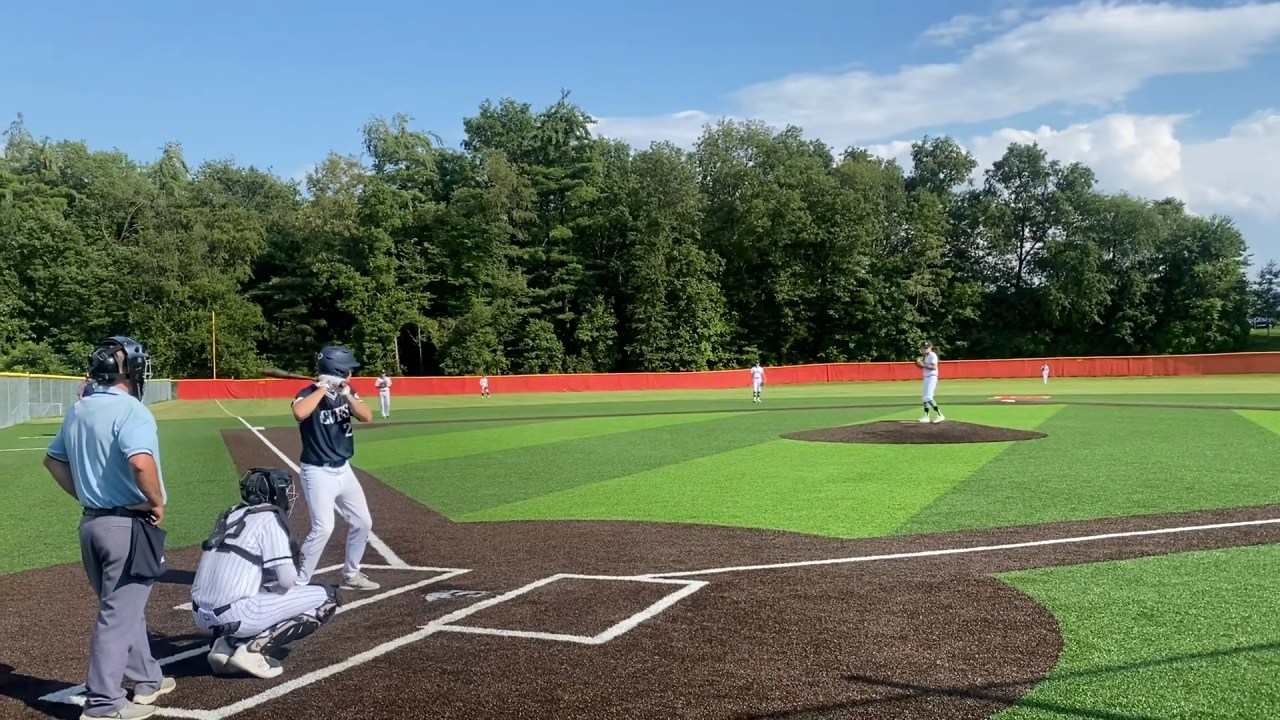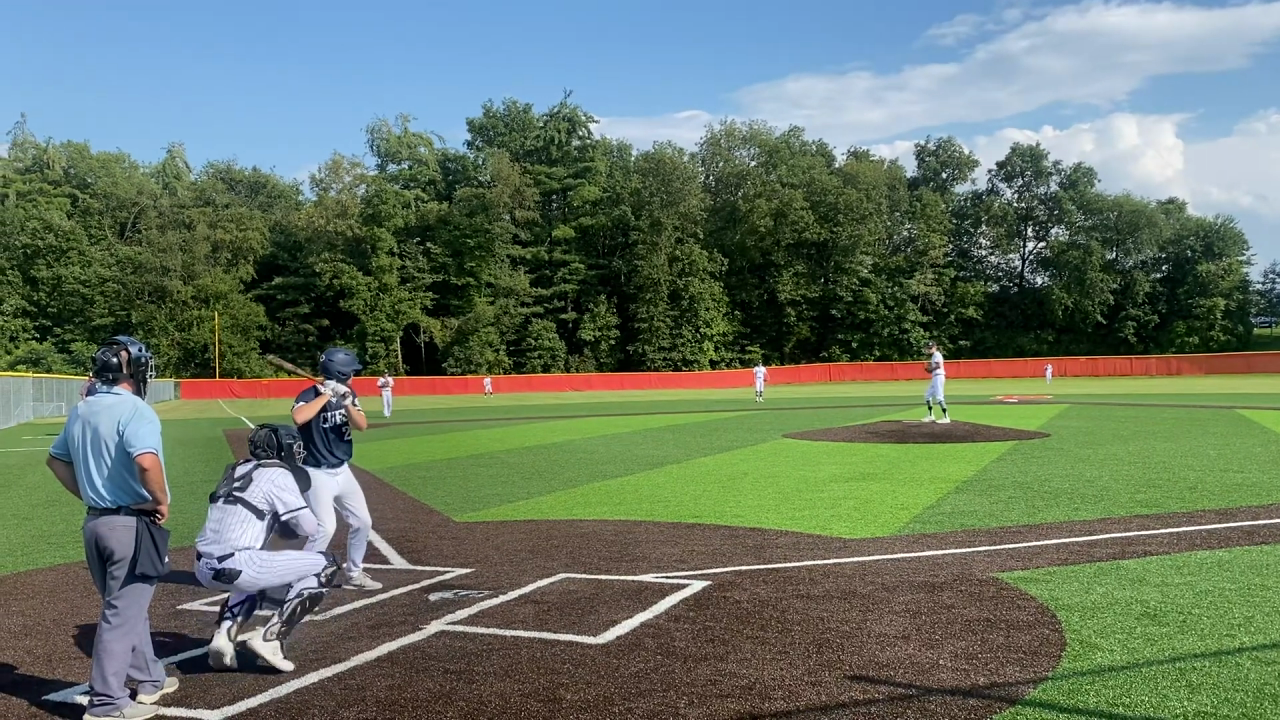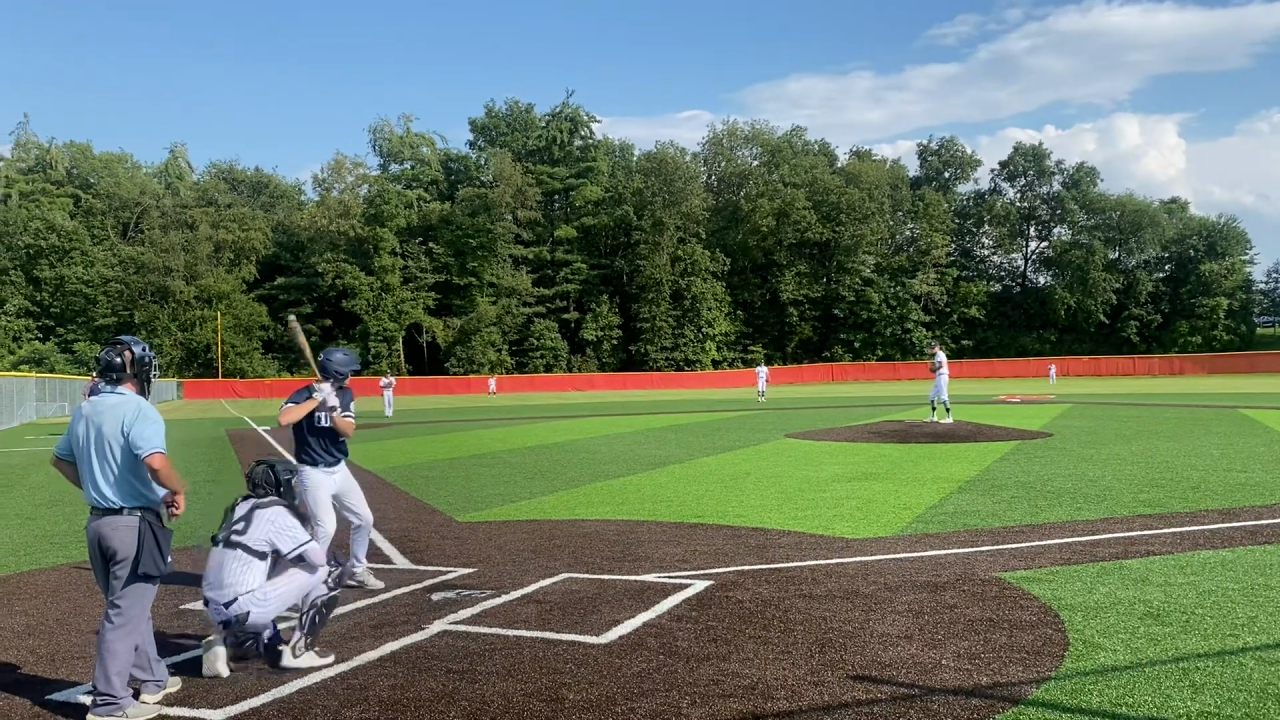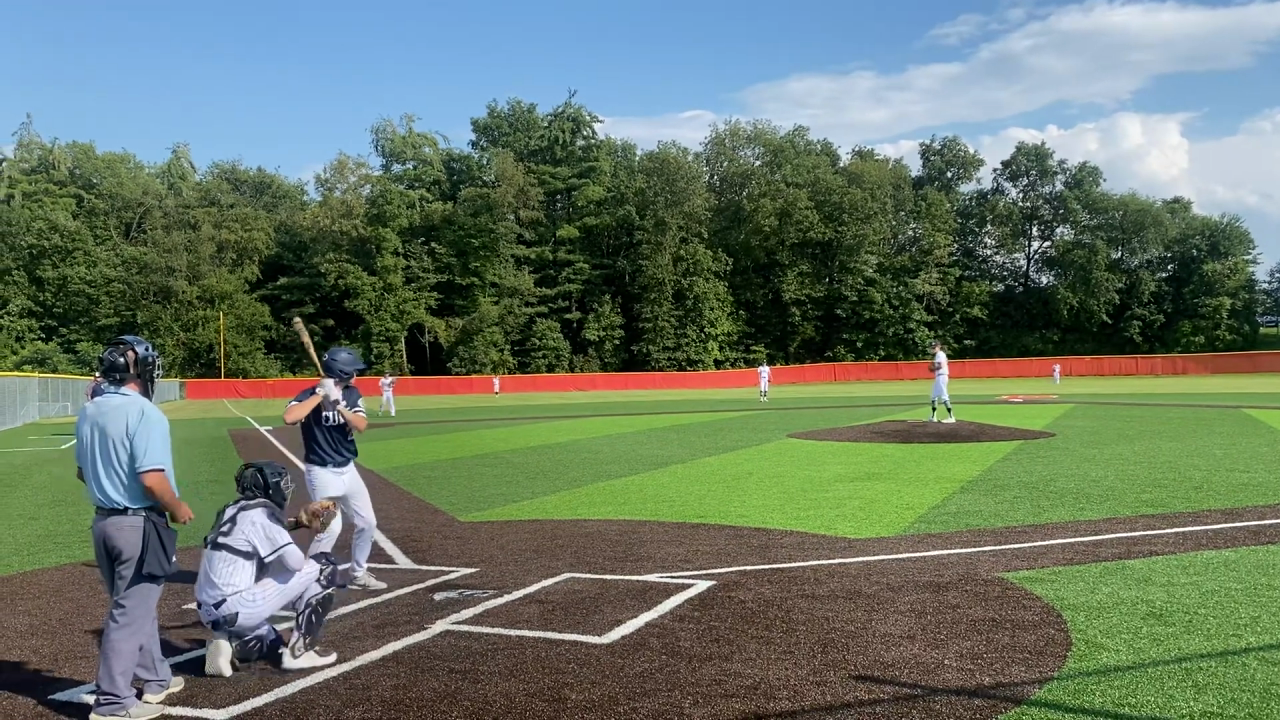
dt=0.3s
person 1, frame 1
left shoulder: (77, 411)
right shoulder: (130, 410)
left elbow: (53, 459)
right elbow: (140, 462)
right wrist: (156, 501)
left hip: (91, 522)
right hip: (127, 525)
left knee: (124, 606)
right knee: (119, 614)
left ankle: (146, 680)
person 1, frame 2
left shoulder: (80, 411)
right shoulder: (134, 410)
left elbow: (56, 459)
right elbow: (146, 462)
right wrist: (161, 500)
left hip: (95, 522)
right hip: (131, 524)
left knee: (127, 606)
right knee: (122, 613)
left ankle: (150, 679)
person 1, frame 3
left shoulder: (84, 411)
right shoulder: (139, 410)
left elbow: (61, 460)
right elbow: (155, 461)
right wrist: (178, 490)
left hip: (98, 521)
right hip: (134, 524)
left knee: (130, 606)
right knee: (125, 613)
left ankle: (152, 680)
person 1, frame 4
left shoulder: (89, 411)
right shoulder: (144, 412)
left elbow: (84, 471)
right elbow: (151, 479)
right wrist: (179, 508)
left hip: (104, 521)
right hip: (140, 525)
left knee: (137, 605)
right knee: (130, 612)
left ankle: (155, 679)
person 2, frame 1
left shoulder: (346, 391)
right shoulder: (309, 392)
left elbow: (366, 416)
right elbow: (299, 413)
left wrist: (346, 393)
right wrist: (324, 387)
left hip: (343, 470)
right hip: (317, 473)
left knee: (362, 522)
right knee: (323, 528)
left ankle: (351, 575)
right ankle: (297, 585)
person 2, frame 2
left shoulder: (347, 393)
right shoulder: (310, 395)
left elbow: (362, 425)
right elbow: (299, 418)
left wrist: (347, 402)
right wrist: (326, 393)
left hip: (342, 471)
right hip: (316, 474)
left knee: (362, 522)
right knee: (325, 528)
left ankle: (353, 574)
person 2, frame 3
left shoulder: (345, 394)
right shoulder: (304, 394)
left elbow: (348, 432)
right elbow: (283, 419)
left wrist: (334, 411)
right wrist: (317, 398)
left hip: (339, 469)
right hip: (313, 473)
left knee: (363, 518)
right knee: (325, 528)
left ankle: (358, 571)
person 2, frame 4
left shoulder: (352, 393)
right shoulder: (310, 394)
left elbow: (361, 426)
right elbow: (289, 417)
left wrist: (338, 404)
right wrist: (320, 394)
left hip: (348, 470)
right hip: (322, 473)
left knee: (367, 523)
right knee: (331, 528)
left ankle: (359, 575)
person 3, frame 1
left shoulder: (232, 515)
right shoulder: (270, 518)
right elbow: (288, 580)
left hip: (203, 615)
right hip: (231, 613)
left knee: (255, 596)
right knee: (327, 598)
left ankle: (223, 647)
right ankle: (254, 649)
person 3, frame 2
left shoulder: (239, 470)
right shoulder: (279, 474)
right elbow: (309, 528)
left wrist: (288, 527)
left hip: (204, 567)
right hip: (234, 565)
left knee: (257, 578)
right knee: (326, 567)
left ankle: (225, 634)
right ankle: (269, 637)
person 3, frame 3
left shoulder: (241, 507)
right shoulder: (277, 512)
right elbow: (318, 557)
left hip: (216, 609)
right hip: (242, 607)
left knee: (269, 641)
right knee: (330, 570)
left ankle: (223, 642)
right ankle: (299, 650)
person 3, frame 4
left shoulder: (234, 510)
right shoulder: (261, 513)
right elbow: (296, 562)
left hip: (210, 612)
right hip: (235, 608)
left knee: (273, 643)
right knee: (324, 568)
left ankle: (228, 643)
right ankle: (299, 651)
